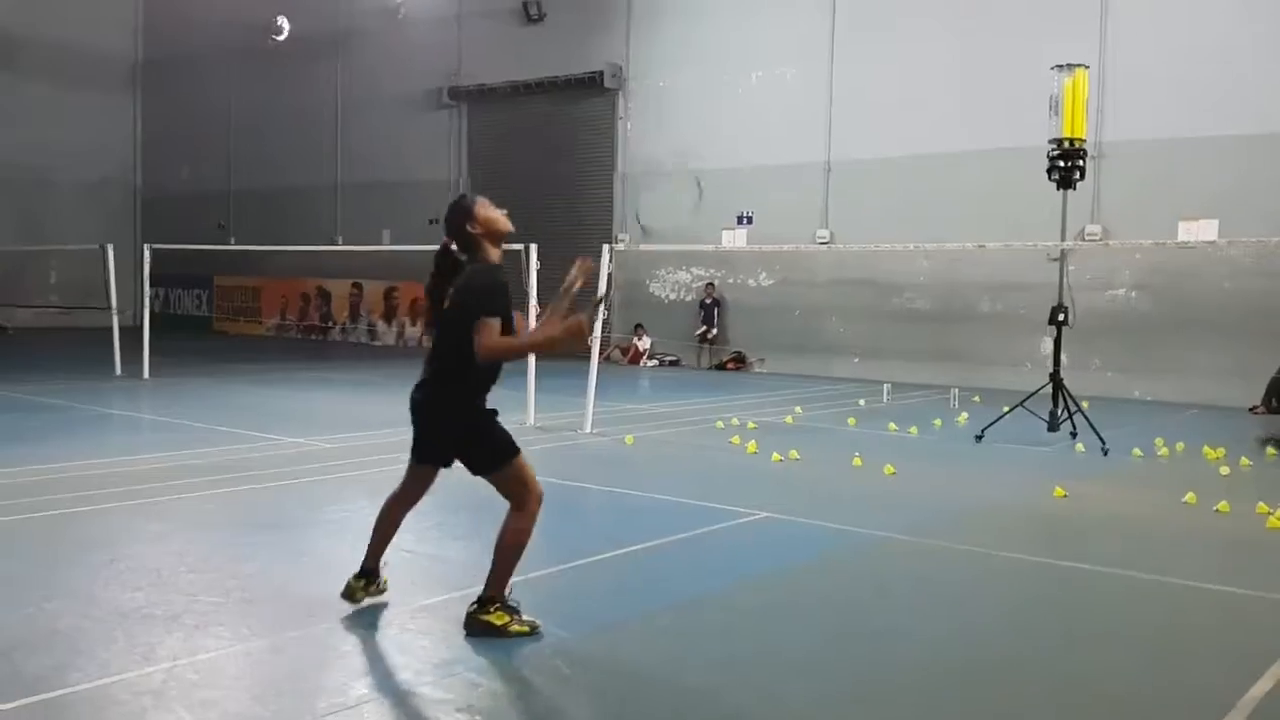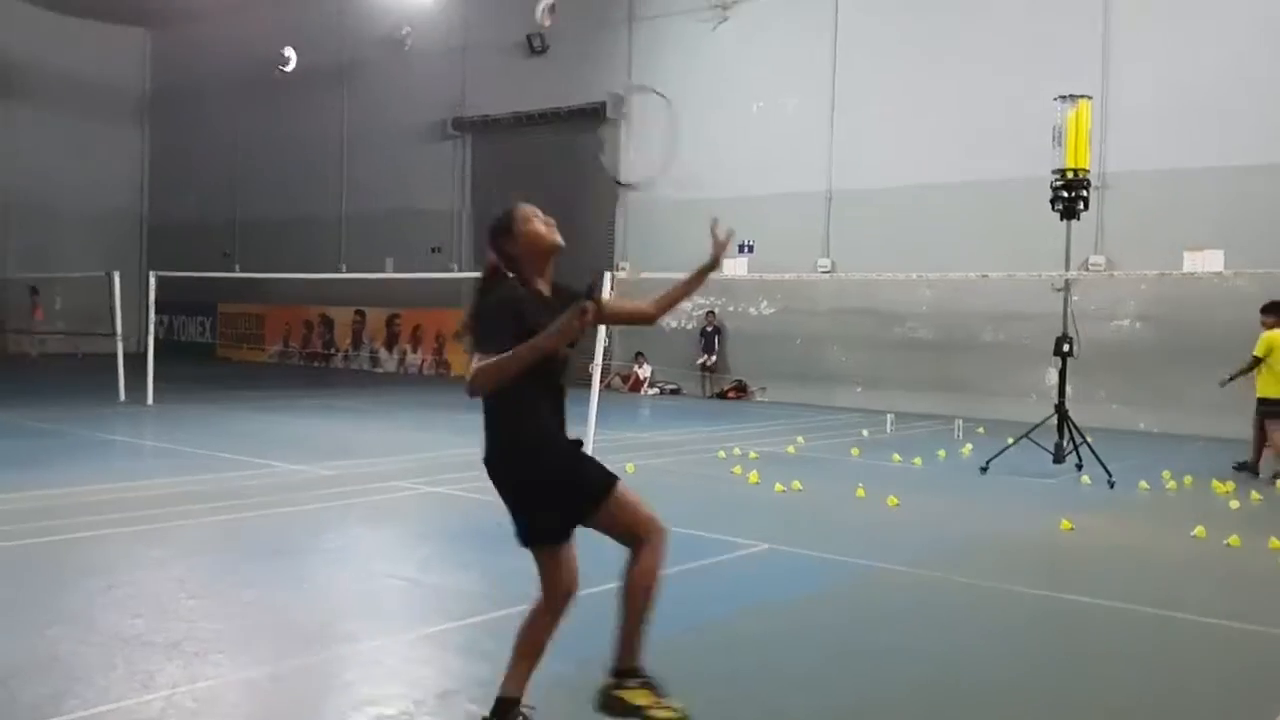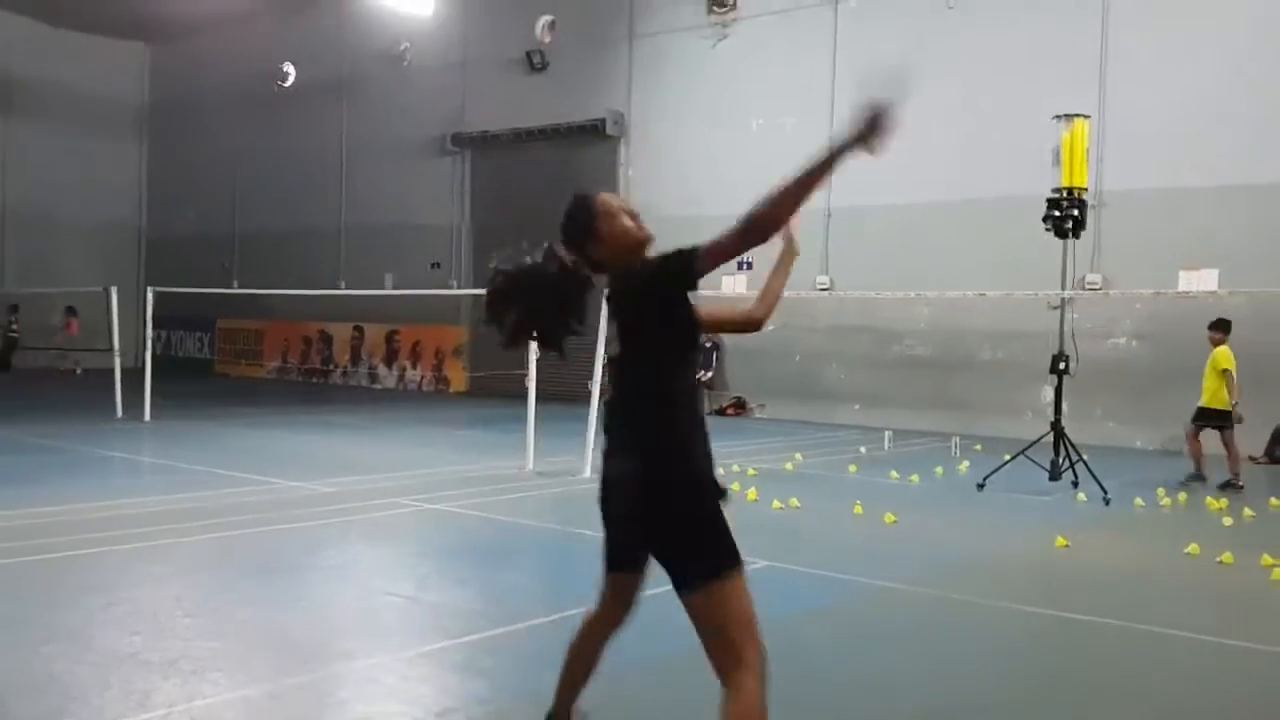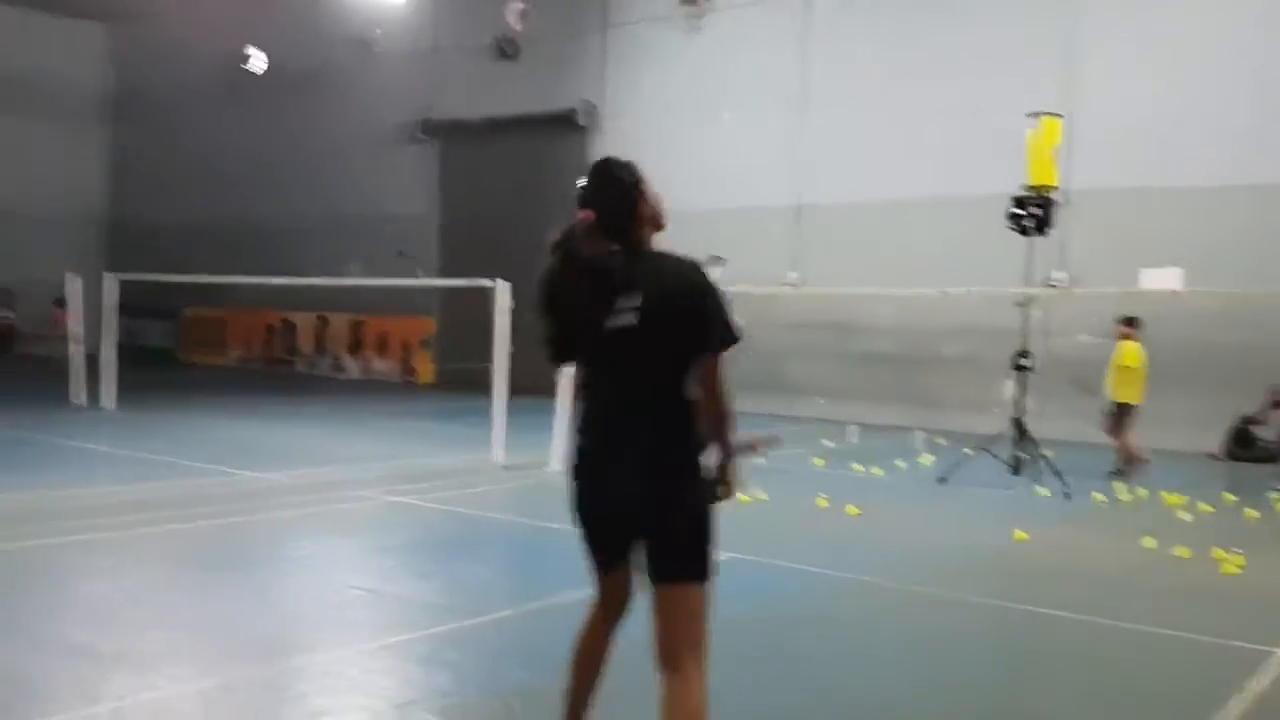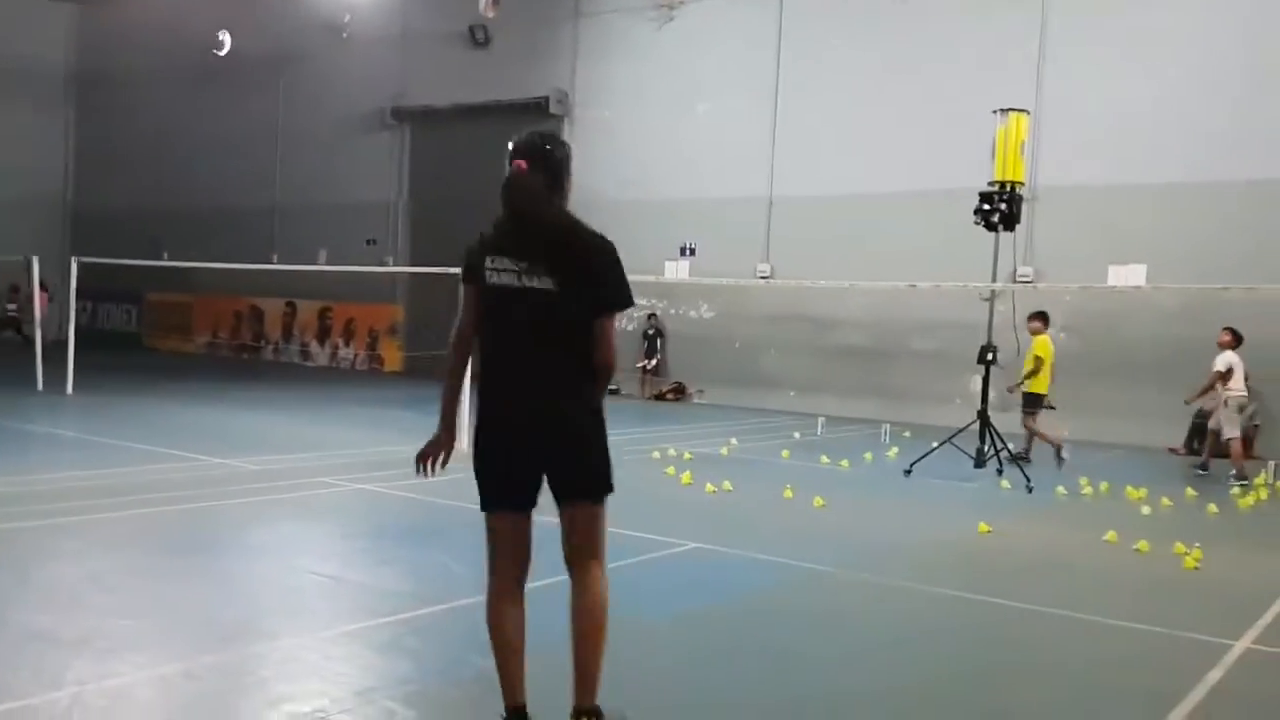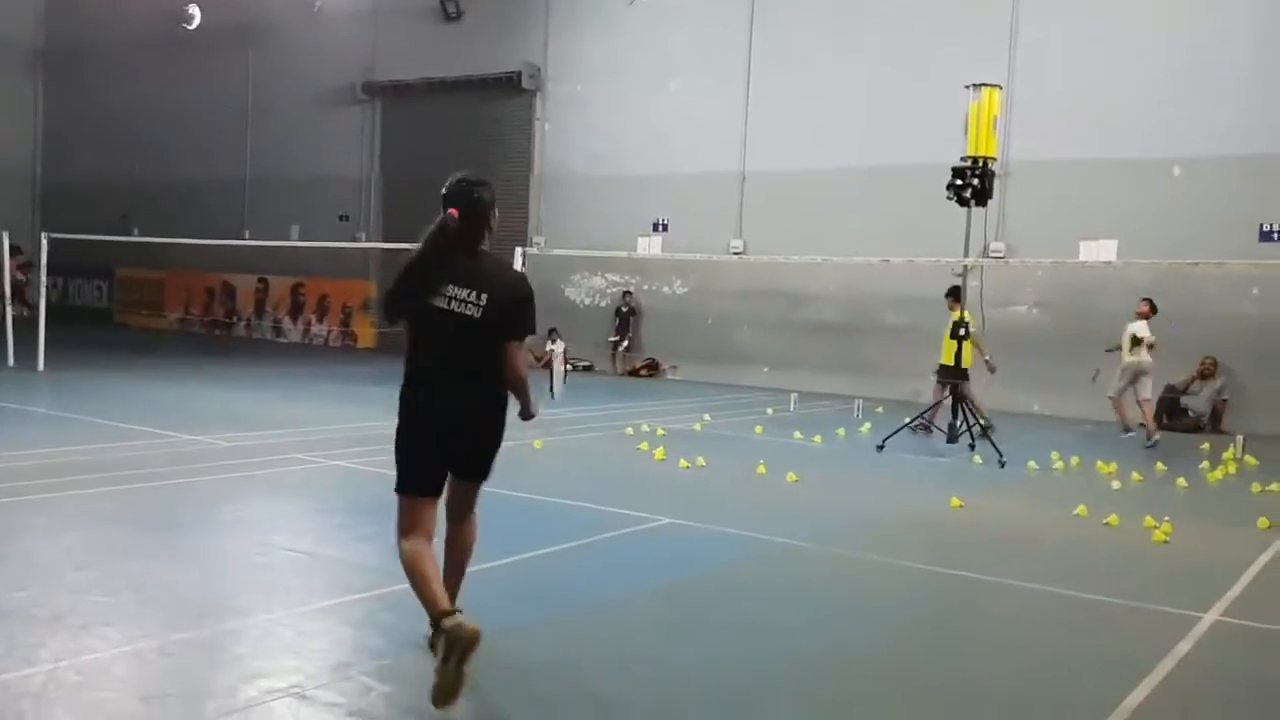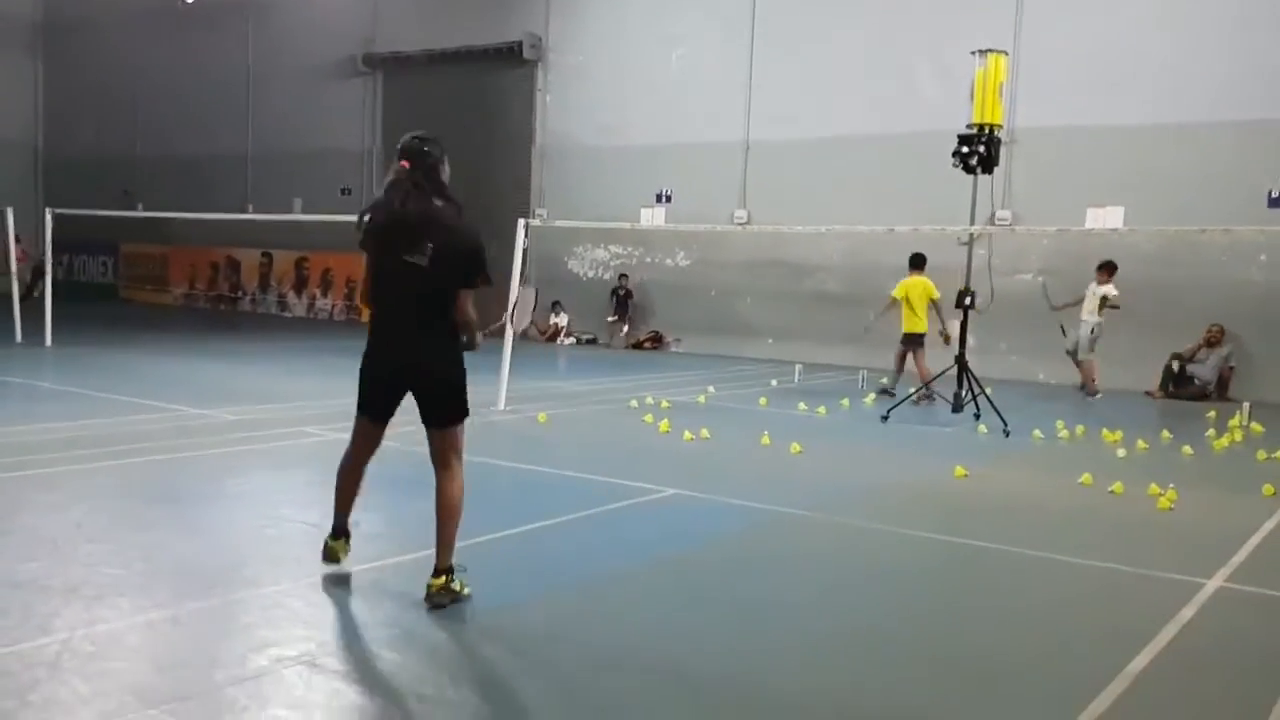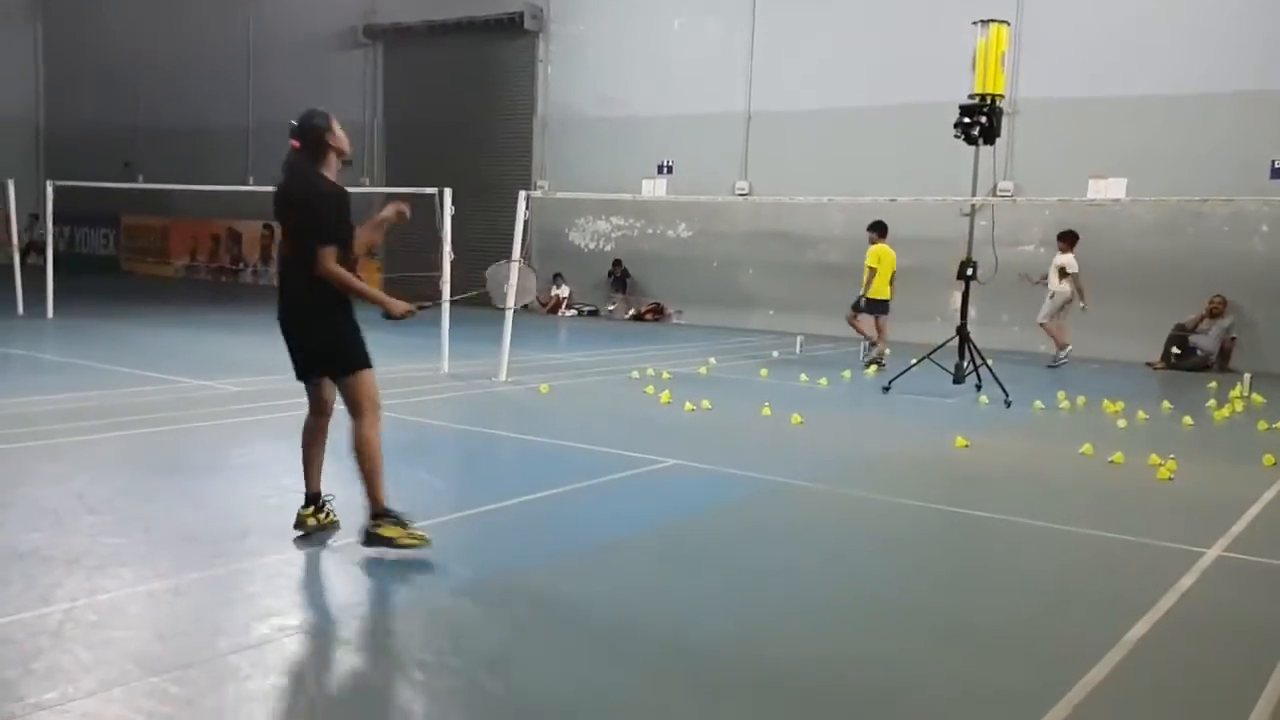
dt=0.4s
person 1, frame 1
left shoulder: (482, 277)
right shoulder: (482, 279)
left elbow: (517, 339)
right elbow: (488, 351)
left wrist: (569, 291)
right wrist: (560, 336)
left hip: (433, 401)
right hip: (457, 407)
left knee: (411, 490)
right knee: (528, 497)
left ankle: (366, 575)
right ankle: (489, 605)
person 1, frame 2
left shoulder: (561, 300)
right shoulder: (507, 304)
left elbow: (646, 312)
right elbow: (478, 382)
left wrist: (708, 268)
right wrist: (548, 342)
left hip: (544, 454)
right hip: (528, 457)
left knee: (557, 592)
right knee: (647, 535)
right ankle: (625, 677)
person 1, frame 3
left shoulder: (648, 296)
right shoulder: (648, 283)
left elbow: (752, 318)
right elbow: (751, 230)
left wrist: (786, 259)
right wrist: (842, 149)
left hip: (627, 482)
right hip: (672, 486)
left knee: (613, 609)
right knee: (744, 664)
person 1, frame 4
left shoulder: (581, 285)
right shoulder: (684, 279)
right elbow: (710, 394)
right wrist: (724, 460)
left hip: (598, 473)
right hip: (669, 476)
left knee: (610, 607)
right knee: (684, 662)
person 1, frame 5
left shoulder: (486, 248)
right shoulder: (591, 252)
left elbow: (462, 344)
right elbow: (605, 356)
left wrist: (445, 427)
left hip: (501, 422)
right hip: (571, 421)
left knee: (507, 575)
right knee: (587, 566)
person 1, frame 6
left shoulder: (423, 269)
right shoulder: (510, 283)
left elbow: (411, 340)
right elbow: (513, 368)
right wrist: (526, 402)
left hip: (423, 415)
right hip: (480, 418)
left knee: (415, 538)
right knee: (462, 515)
left ankle: (450, 622)
right ankle: (449, 615)
person 1, frame 7
left shoulder: (379, 223)
right shoulder: (460, 234)
left elbow: (369, 294)
right elbow: (463, 313)
right wrist: (472, 336)
left hip: (384, 354)
right hip: (438, 359)
left knee: (360, 449)
right knee: (449, 465)
left ankle: (338, 538)
right ankle: (443, 575)
person 1, frame 8
left shoulder: (305, 190)
right shoulder: (330, 194)
right elbow: (329, 267)
left wrist: (381, 221)
right wrist: (385, 302)
left hip: (295, 314)
right hip: (323, 313)
left knee: (320, 406)
right knee: (365, 411)
left ankle: (312, 506)
right ankle: (381, 516)
